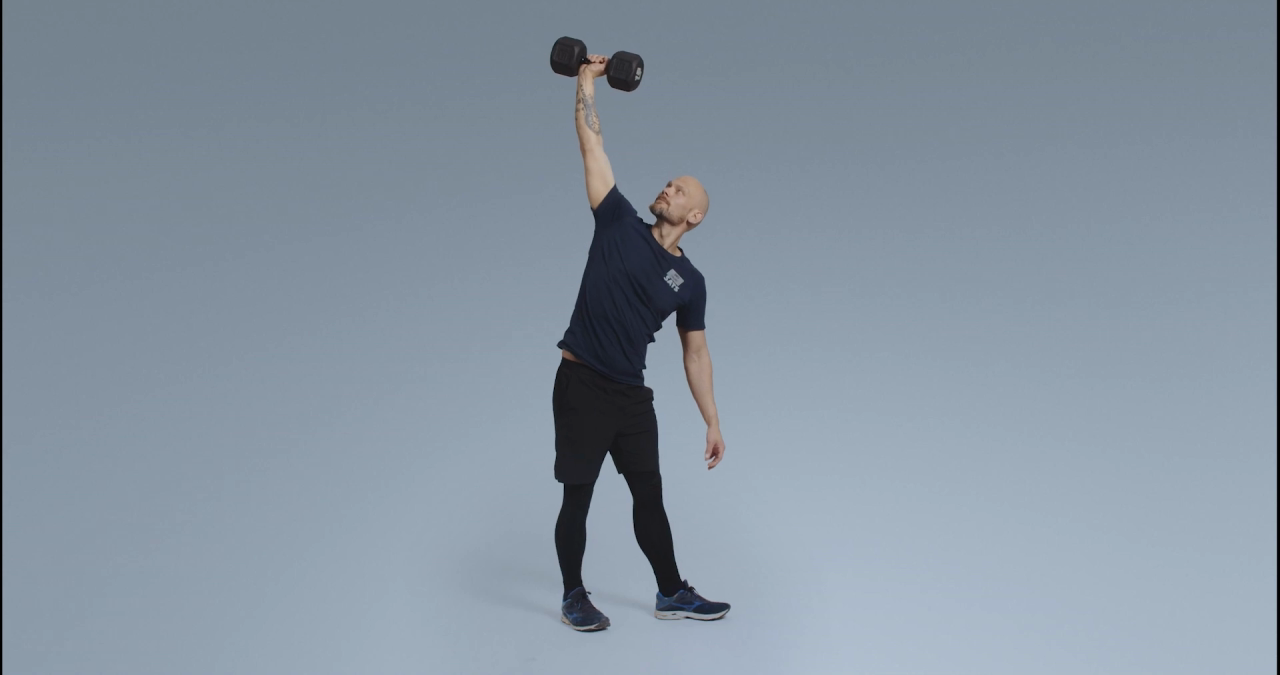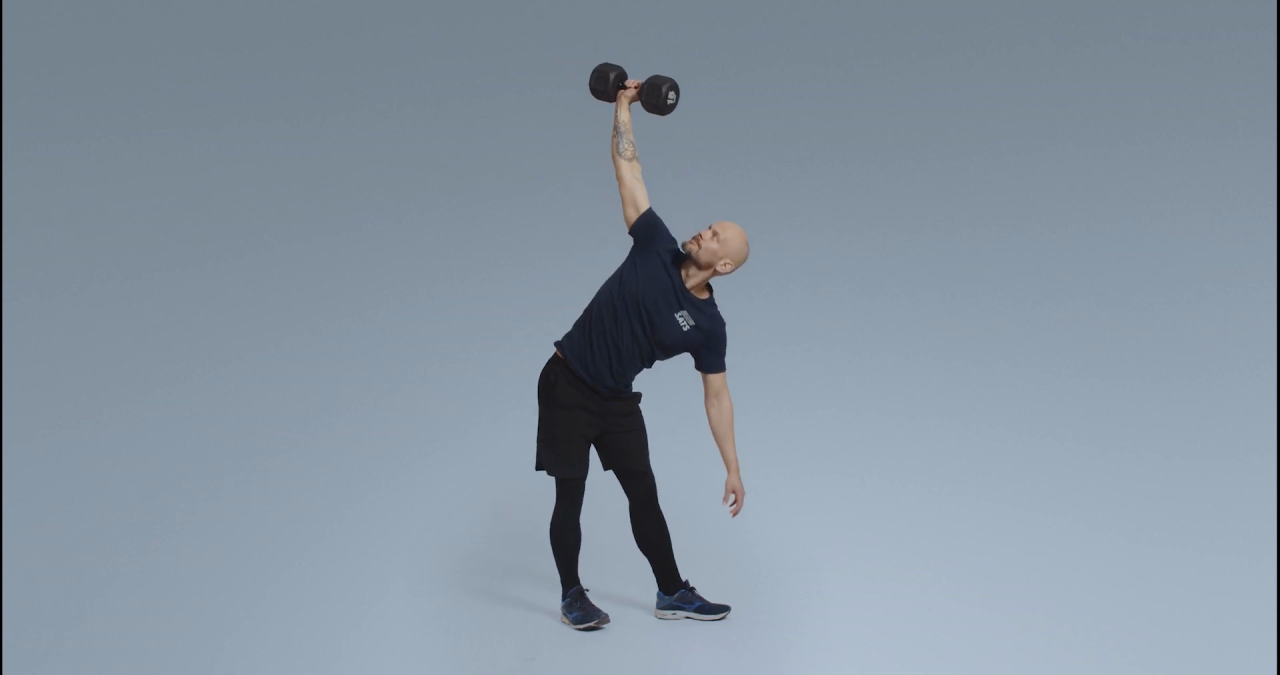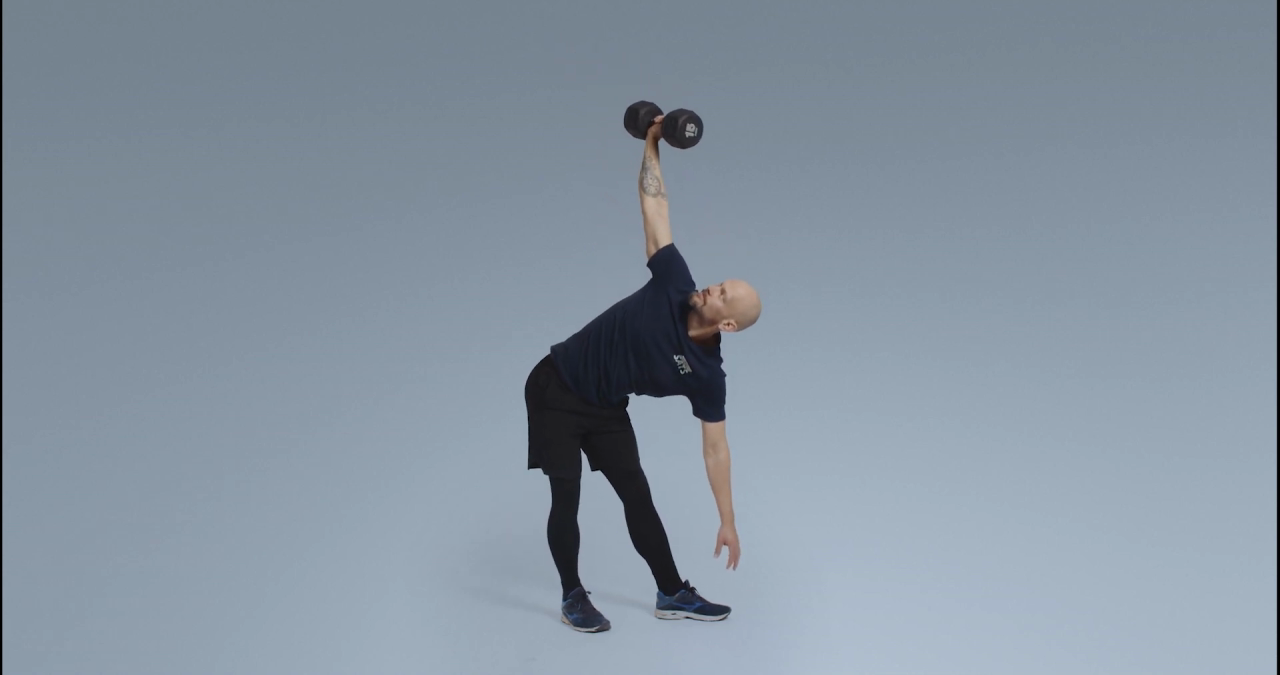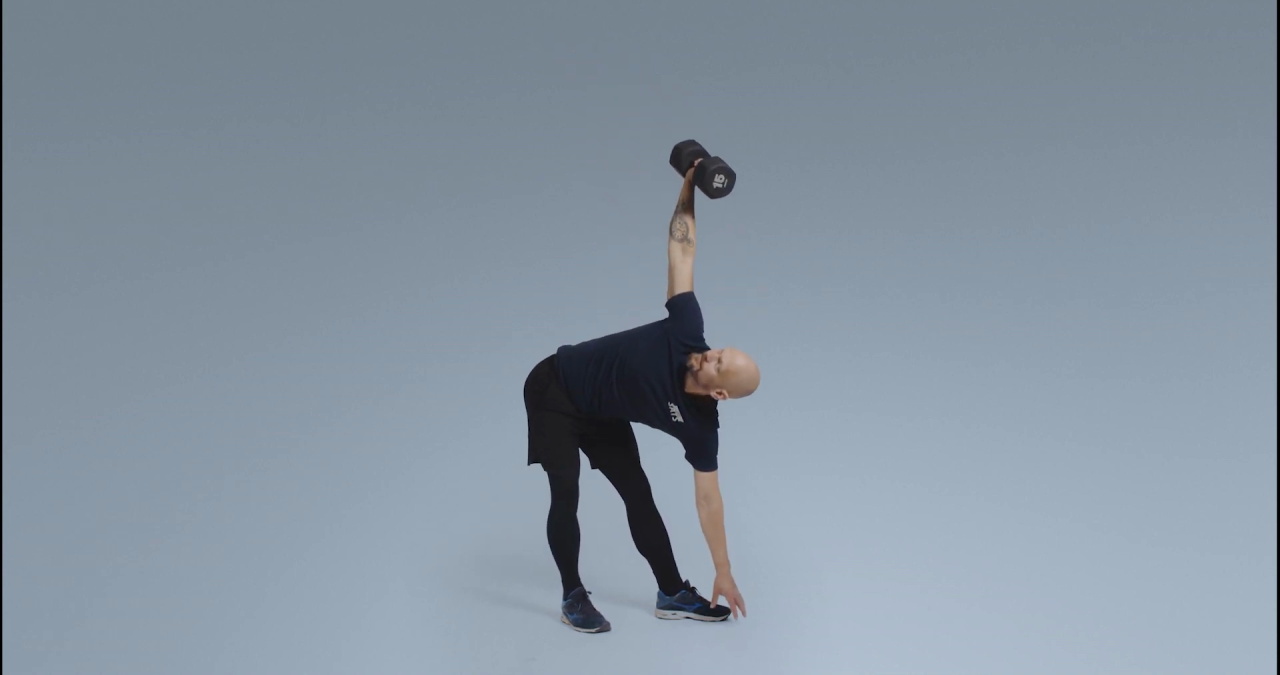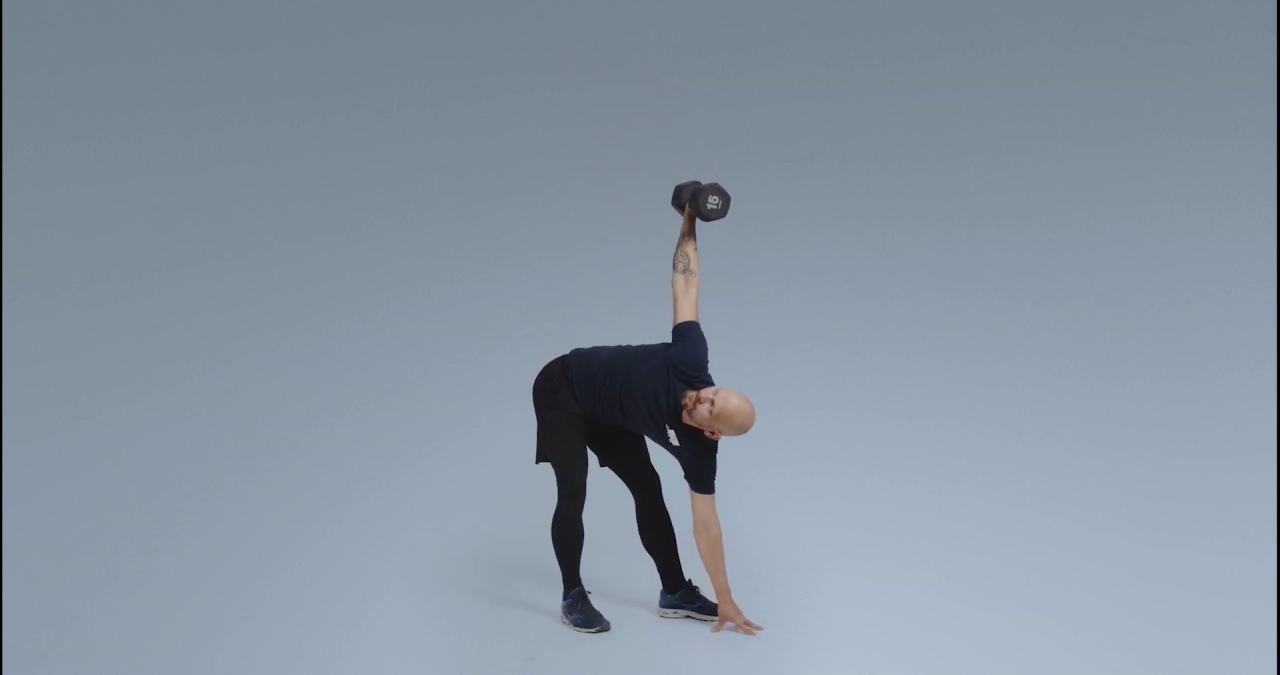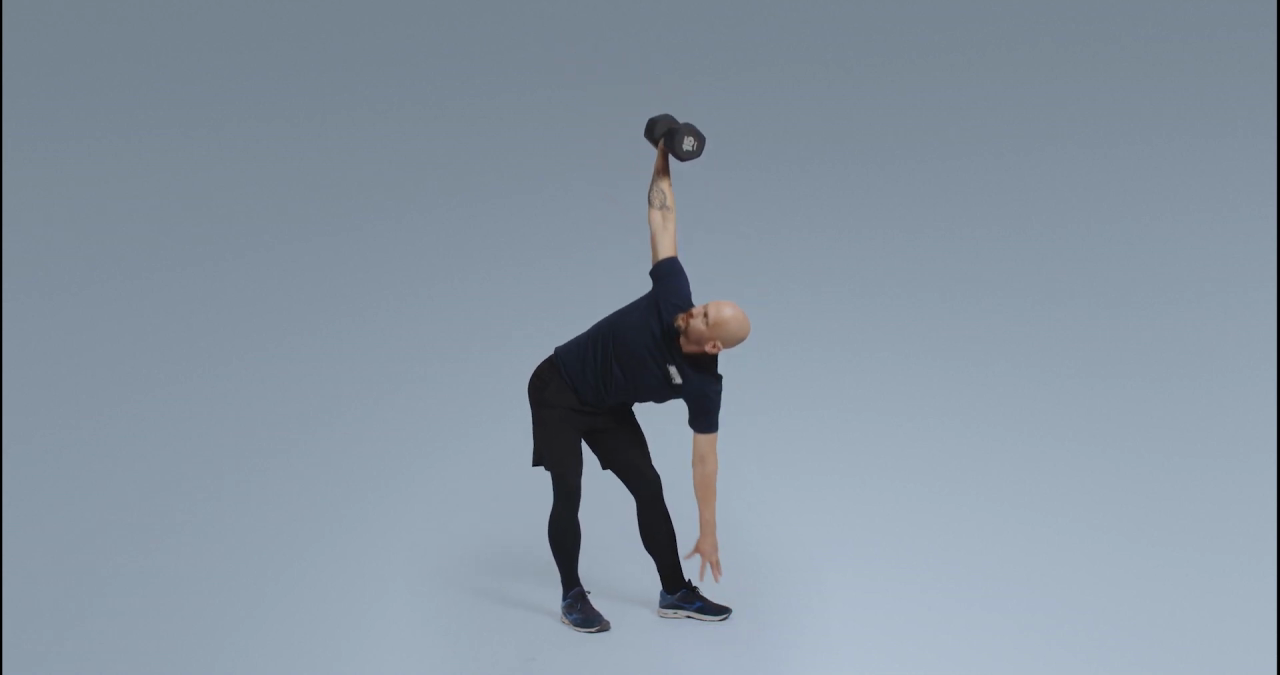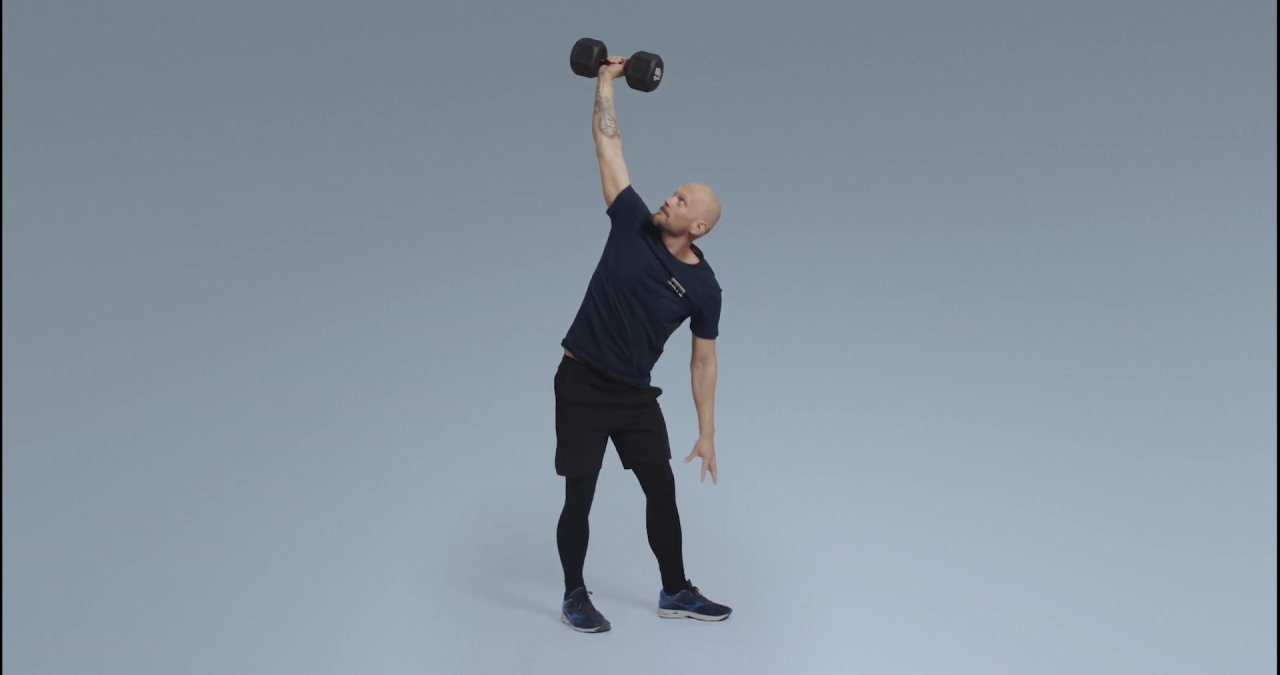
dt=0.7s
person 1, frame 1
left shoulder: (689, 283)
right shoulder: (619, 224)
left elbow: (696, 354)
right elbow: (591, 146)
left wrist: (713, 422)
right wrist: (586, 81)
left hip: (631, 393)
right hip: (582, 385)
left knee: (649, 495)
right knee: (578, 497)
left ankle: (672, 594)
right ankle: (573, 598)
person 1, frame 2
left shoulder: (708, 325)
right shoulder: (656, 248)
left elbow: (716, 396)
right elbow: (627, 171)
left wrist: (733, 467)
right wrist: (623, 107)
left hip: (617, 399)
right hip: (567, 384)
left knee: (644, 494)
right knee: (571, 496)
left ankle: (672, 593)
right ankle: (572, 596)
person 1, frame 3
left shoulder: (706, 375)
right shoulder: (675, 285)
left elbow: (715, 448)
right elbow: (655, 206)
left wrist: (728, 521)
right wrist: (652, 144)
left hip: (604, 407)
right hip: (554, 389)
left knee: (637, 493)
right knee: (567, 496)
left ankle: (673, 594)
right ankle: (573, 598)
person 1, frame 4
left shoulder: (699, 425)
right shoulder: (687, 334)
left elbow: (708, 498)
right elbow: (681, 250)
left wrist: (724, 573)
right wrist: (688, 187)
left hip: (601, 414)
right hip: (554, 389)
left knee: (638, 492)
right knee: (567, 492)
left ankle: (672, 593)
right ankle: (573, 597)
person 1, frame 5
left shoulder: (698, 451)
right shoulder: (691, 363)
left elbow: (705, 522)
right elbow: (685, 281)
left wrist: (726, 599)
right wrist: (689, 222)
left hip: (607, 414)
right hip: (562, 388)
left knee: (648, 487)
right knee: (573, 491)
left ankle: (674, 591)
right ankle: (573, 596)
person 1, frame 6
left shoulder: (703, 385)
right shoulder: (673, 301)
left elbow: (704, 459)
right elbow: (661, 220)
left wrist: (708, 533)
right wrist: (663, 159)
left hip: (607, 407)
right hip: (557, 388)
left knee: (648, 488)
right knee: (568, 492)
left ankle: (674, 591)
right ankle: (572, 597)
person 1, frame 7
left shoulder: (702, 287)
right shoulder: (633, 225)
left elbow: (704, 360)
right elbow: (608, 146)
left wrist: (707, 432)
right wrist: (605, 82)
left hip: (635, 392)
right hip: (581, 383)
left knee: (662, 489)
right knee: (580, 495)
left ankle: (675, 592)
right ankle: (574, 596)
